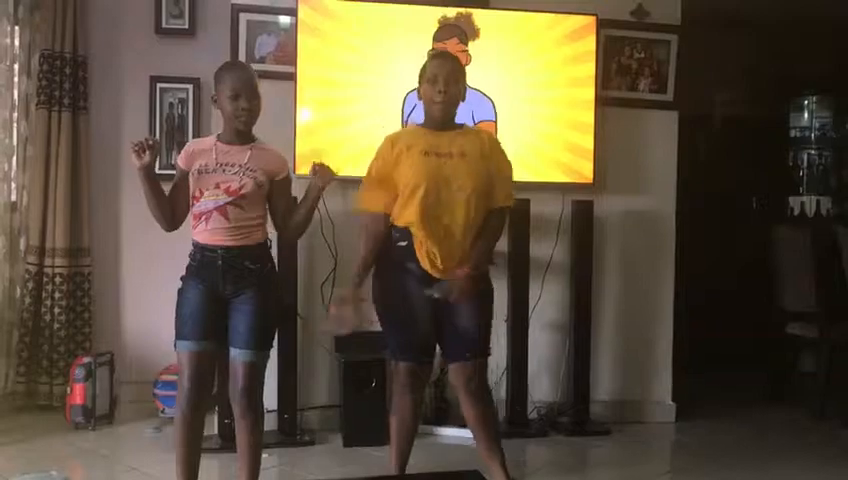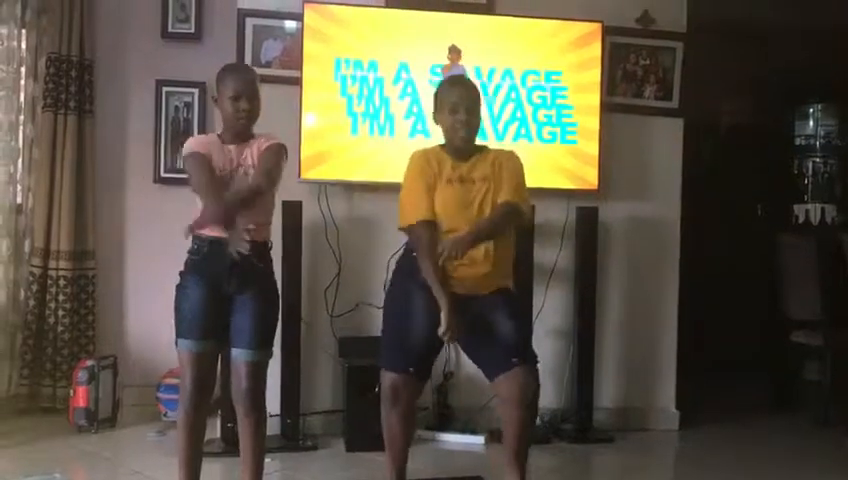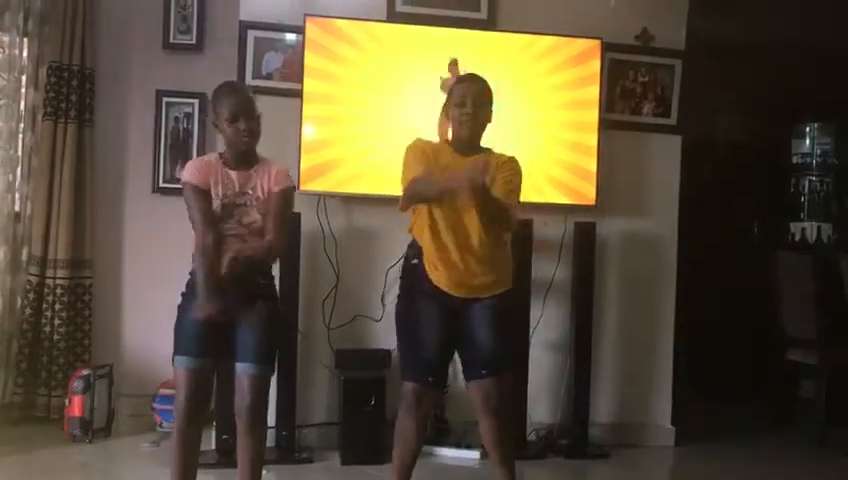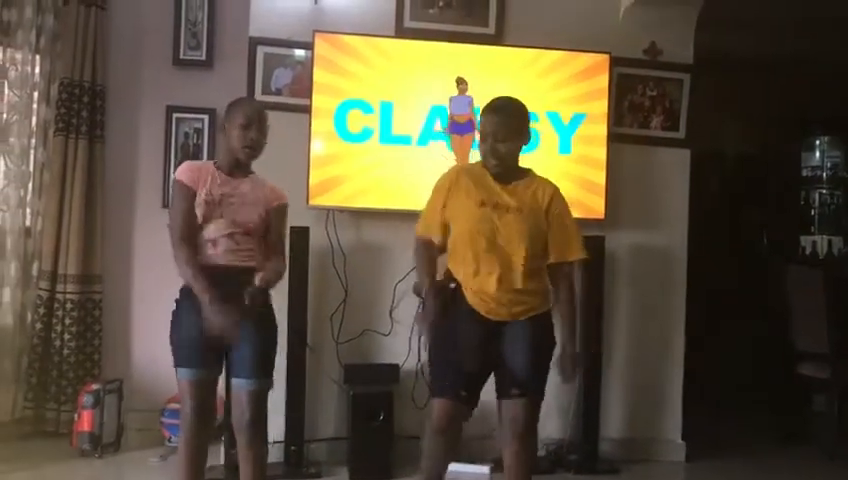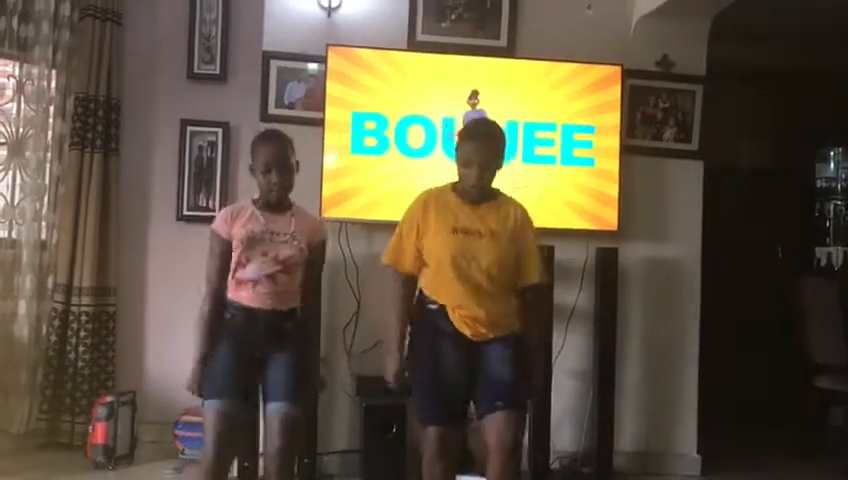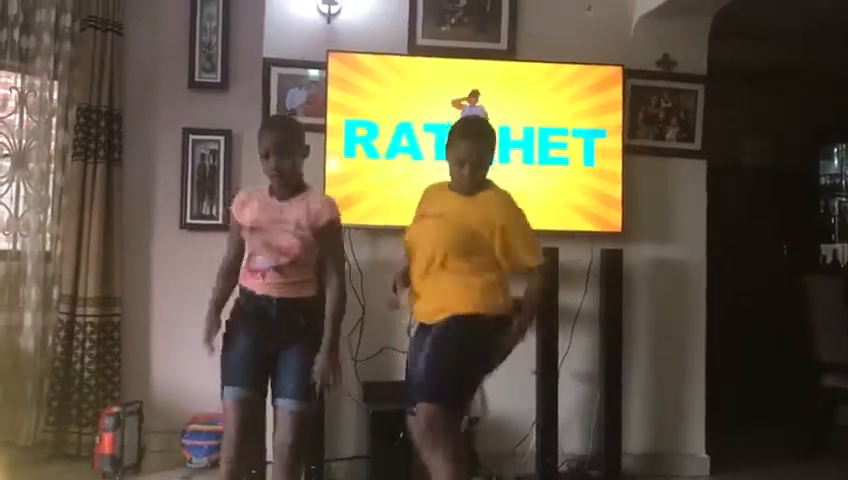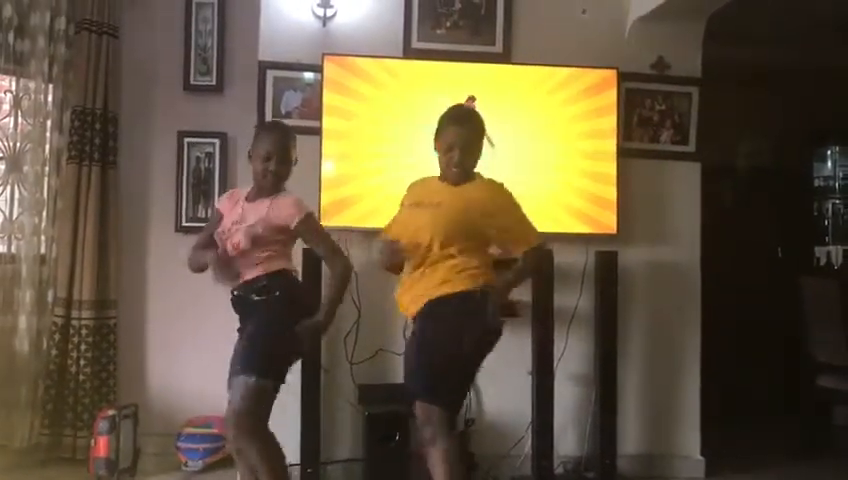
dt=0.7s
person 1, frame 1
left shoulder: (486, 144)
right shoulder: (397, 144)
left elbow: (496, 215)
right elbow: (376, 220)
left wrist: (469, 270)
right wrist: (354, 285)
left hip: (465, 275)
right hip: (407, 269)
left knee: (469, 377)
right knee: (408, 373)
person 1, frame 2
left shoulder: (505, 161)
right shoulder: (424, 161)
left elbow: (509, 214)
right elbow: (423, 236)
left wrist: (470, 238)
right wrist: (443, 302)
left hip: (487, 290)
right hip: (422, 285)
left knee: (523, 386)
right knee: (396, 387)
person 1, frame 3
left shoulder: (505, 166)
right shoulder: (423, 151)
left elbow: (498, 219)
right elbow: (415, 192)
left wrist: (479, 190)
right wrist: (457, 180)
left hip: (488, 291)
right hip: (428, 284)
left knee: (489, 397)
right knee: (416, 394)
person 1, frame 4
left shoulder: (546, 195)
right shoulder: (456, 181)
left elbow: (560, 271)
right elbow: (424, 243)
left wrist: (569, 341)
right wrist: (429, 296)
left hip: (526, 318)
right hip: (465, 310)
left knee: (519, 423)
right knee: (443, 415)
person 1, frame 5
left shoulder: (515, 217)
right shoulder: (427, 206)
left elbow: (526, 290)
right elbow: (405, 280)
left wrist: (530, 358)
right wrist: (396, 349)
left hip: (501, 335)
right hip: (441, 330)
left knee: (505, 439)
right knee: (438, 437)
person 1, frame 6
left shoulder: (497, 206)
right shoulder: (431, 195)
left elbow: (535, 272)
left wrist: (520, 325)
right wrist: (405, 276)
left hip: (471, 322)
right hip: (433, 322)
left knee: (433, 423)
right knee: (421, 427)
person 1, frame 7
left shoulder: (490, 194)
right shoulder: (416, 190)
left elbow: (533, 248)
right elbow: (387, 249)
left wrist: (504, 285)
right wrist: (391, 253)
left hip: (459, 308)
right hip: (429, 314)
left knee: (431, 420)
right knee: (432, 421)
person 2, frame 1
left shoulder: (272, 161)
right shoulder: (193, 152)
left elbow: (289, 231)
right elbow: (169, 221)
left wrist: (315, 190)
right wrist: (146, 172)
left hip: (251, 273)
right hip: (201, 271)
left knee: (246, 389)
right knee: (191, 387)
person 2, frame 2
left shoulder: (270, 147)
right shoulder: (198, 147)
left elbow: (259, 188)
right elbow: (210, 195)
left wrist: (222, 210)
right wrist: (234, 225)
left hip: (253, 267)
right hip: (203, 268)
left knee: (249, 388)
right knee: (194, 385)
person 2, frame 3
left shoulder: (277, 176)
right shoulder: (199, 171)
left elbow: (276, 242)
right elbow: (205, 239)
left wrist: (244, 259)
right wrist: (205, 296)
left hip: (256, 288)
right hip: (208, 287)
left knee: (251, 403)
right knee: (189, 400)
person 2, frame 4
left shoulder: (271, 195)
right shoulder: (192, 174)
left elbow: (275, 255)
right elbow: (180, 244)
left wrist: (265, 280)
right wrist: (210, 300)
left hip: (250, 299)
right hip: (199, 297)
left knee: (251, 418)
right knee: (195, 413)
person 2, frame 5
left shoulder: (311, 228)
right shoulder: (231, 218)
left elbow: (311, 296)
right elbow: (213, 292)
right wrist: (200, 360)
left hip: (286, 336)
right hip: (234, 332)
left knee: (281, 447)
right knee: (216, 446)
person 2, frame 6
left shoulder: (321, 208)
right shoulder: (245, 202)
left elbow: (334, 278)
right elbow: (230, 263)
left wrist: (329, 346)
right wrist: (214, 310)
left hip: (297, 324)
right hip: (249, 320)
left knee: (290, 441)
right knee: (238, 434)
person 2, frame 7
left shoulder: (290, 207)
right shoulder: (230, 201)
left elbow: (340, 266)
right elbow: (195, 256)
left wrist: (321, 319)
right wrist: (212, 257)
left hip: (276, 306)
right hip: (250, 315)
left knee: (241, 419)
right knee: (243, 432)
